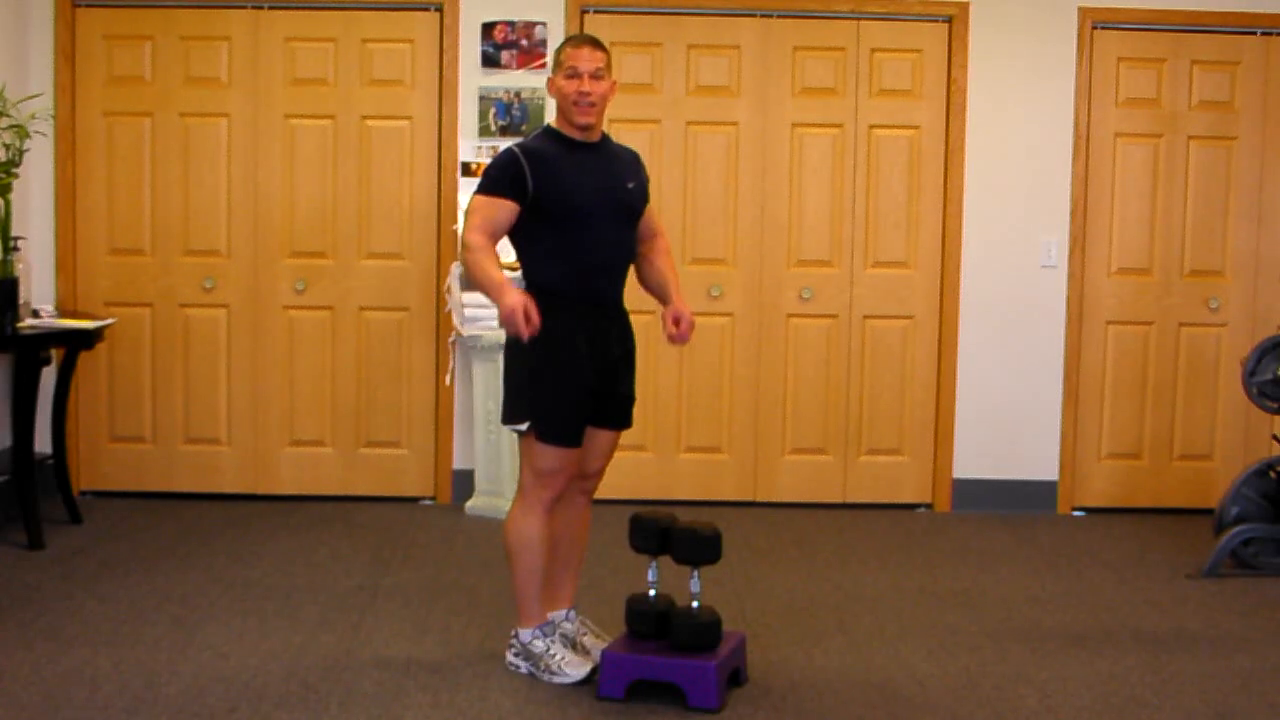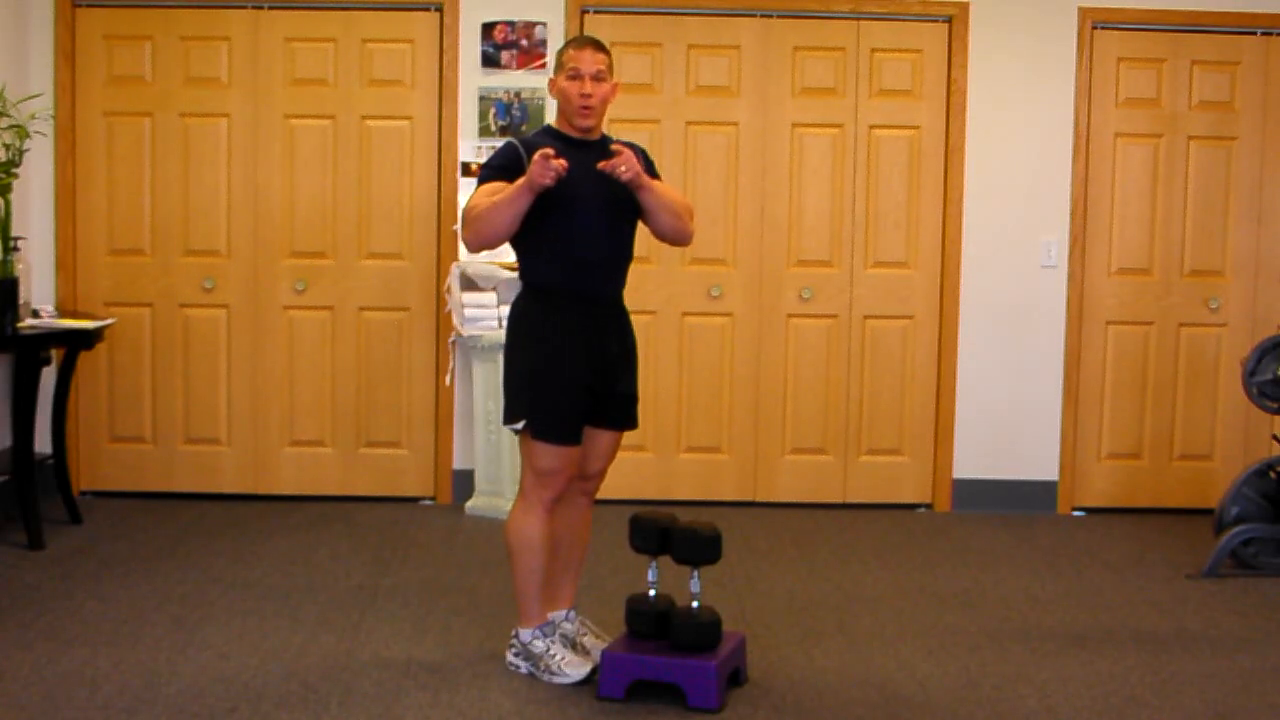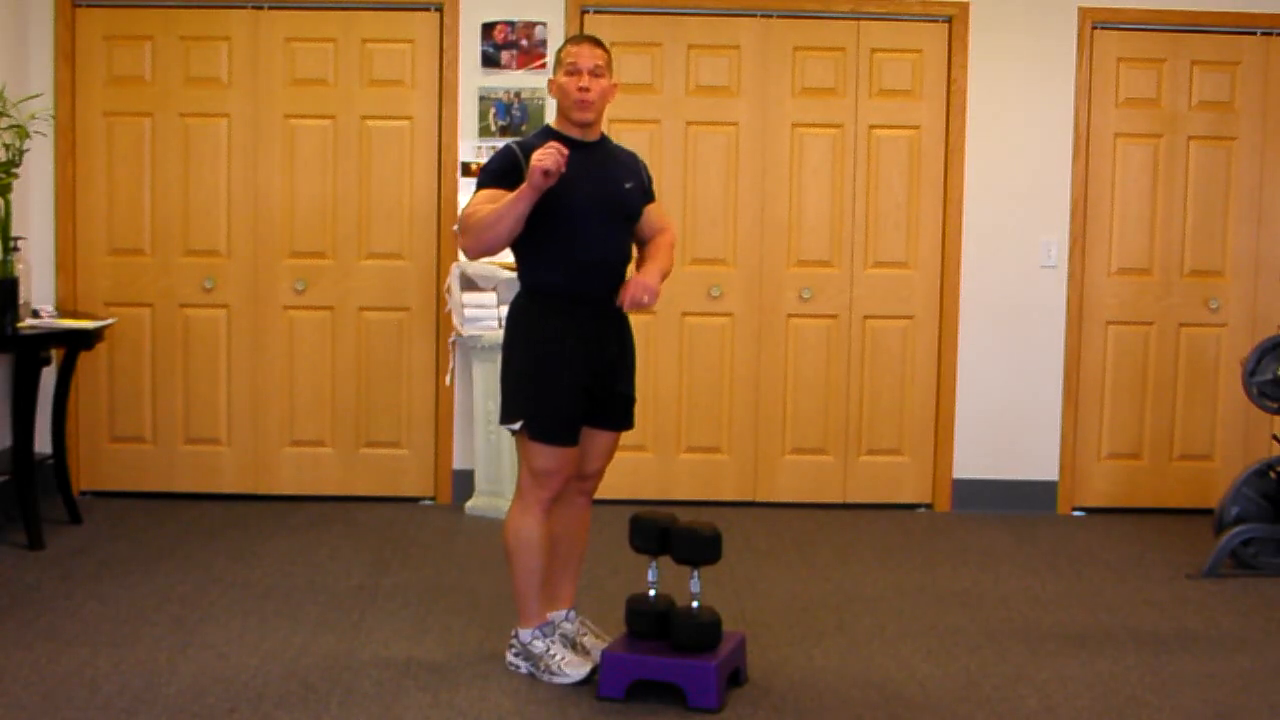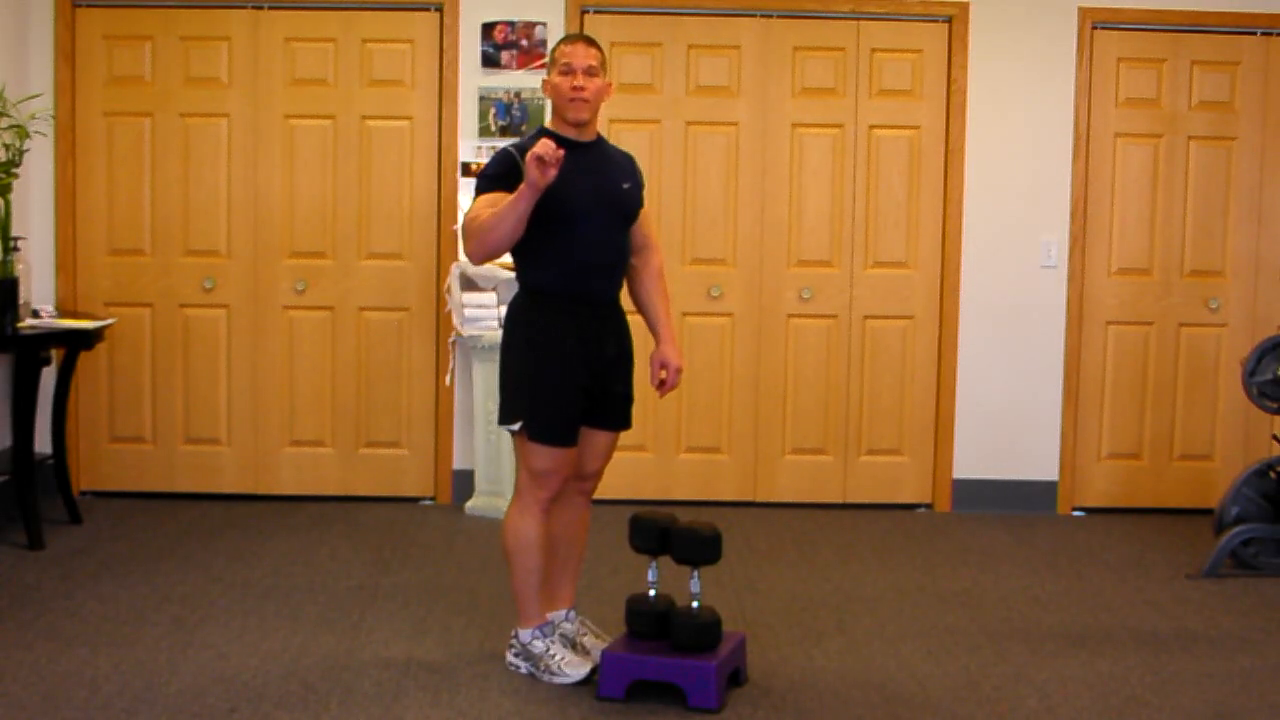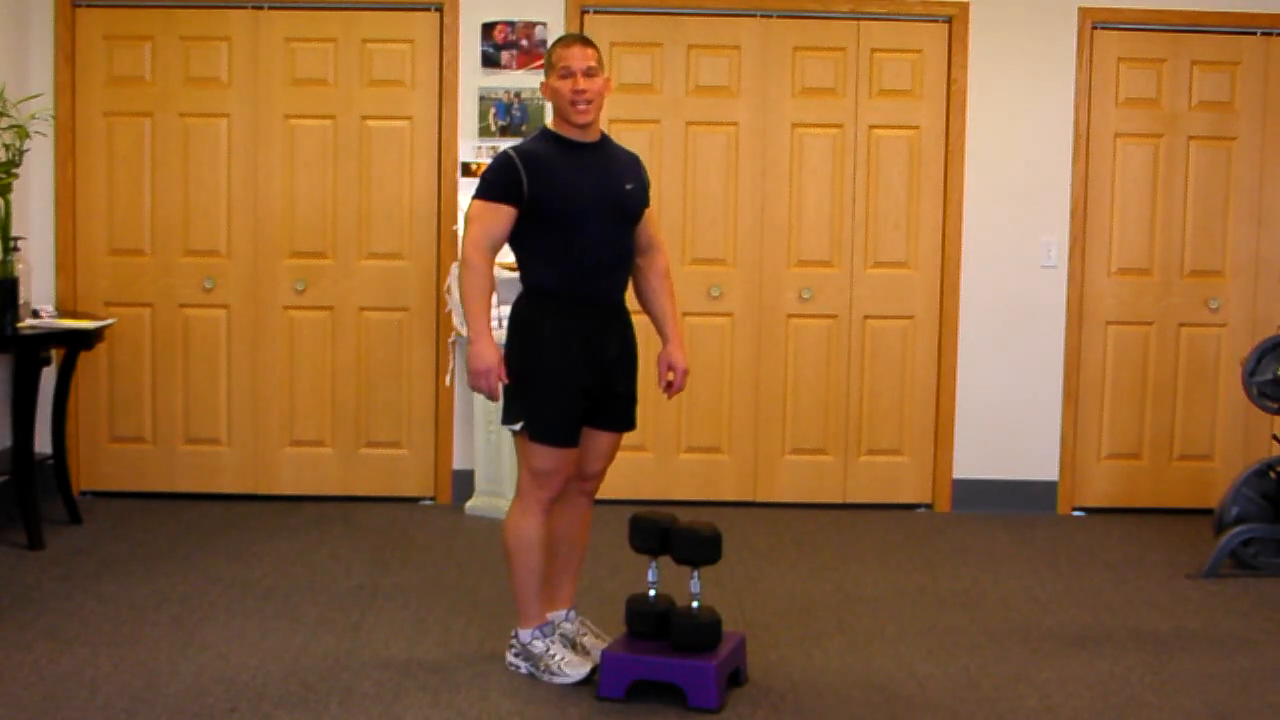
dt=1s
person 1, frame 1
left shoulder: (627, 163)
right shoulder: (524, 160)
left elbow: (650, 241)
right elbow: (475, 240)
left wrist: (673, 296)
right wrist: (503, 291)
left hip: (611, 330)
right hip: (551, 333)
left knee: (584, 481)
right knee: (544, 485)
left ankle: (563, 615)
right ankle: (529, 635)
person 1, frame 2
left shoulder: (631, 156)
right shoulder: (522, 152)
left elbow: (681, 230)
right elbow: (475, 234)
left wrist: (639, 183)
right wrist: (529, 184)
left hip: (611, 327)
right hip: (548, 328)
left knee: (584, 481)
right knee: (545, 485)
left ankle: (562, 615)
right ankle: (529, 635)
person 1, frame 3
left shoulder: (629, 165)
right shoulder: (520, 155)
left elbow: (662, 238)
right elbow: (473, 242)
left wrist: (650, 273)
right wrist: (531, 186)
left hip: (610, 331)
right hip: (546, 331)
left knee: (583, 484)
right knee: (543, 487)
left ankle: (562, 614)
right ankle: (528, 635)
person 1, frame 4
left shoulder: (622, 166)
right shoulder: (518, 158)
left elbow: (644, 256)
right elbow: (477, 246)
left wrist: (665, 337)
right wrist: (531, 188)
left hip: (608, 332)
right hip: (546, 332)
left knee: (582, 483)
right knee: (542, 485)
left ankle: (563, 615)
right ankle: (529, 636)
person 1, frame 5
left shoulder: (628, 166)
right shoulder: (521, 163)
left elbow: (650, 255)
right elbow: (476, 251)
left wrist: (672, 338)
right wrist: (480, 337)
left hip: (613, 333)
right hip: (549, 333)
left knee: (584, 482)
right knee: (542, 485)
left ankle: (562, 615)
right ankle: (528, 635)
